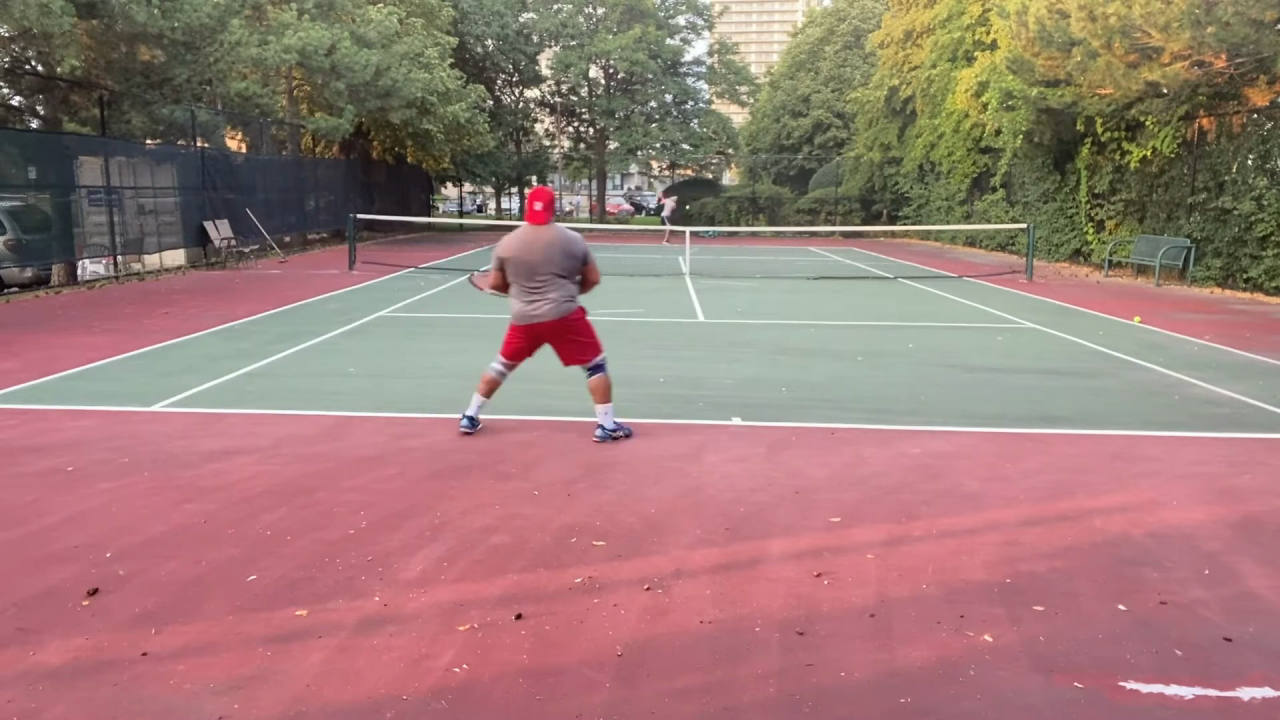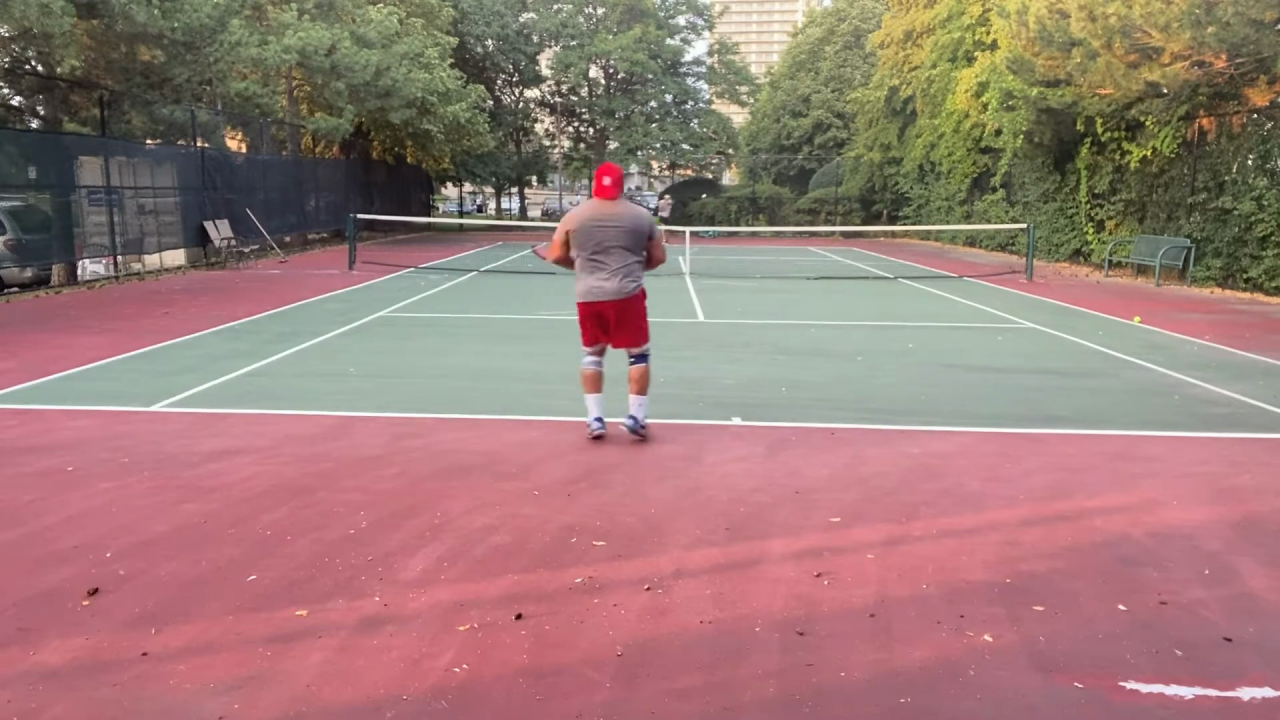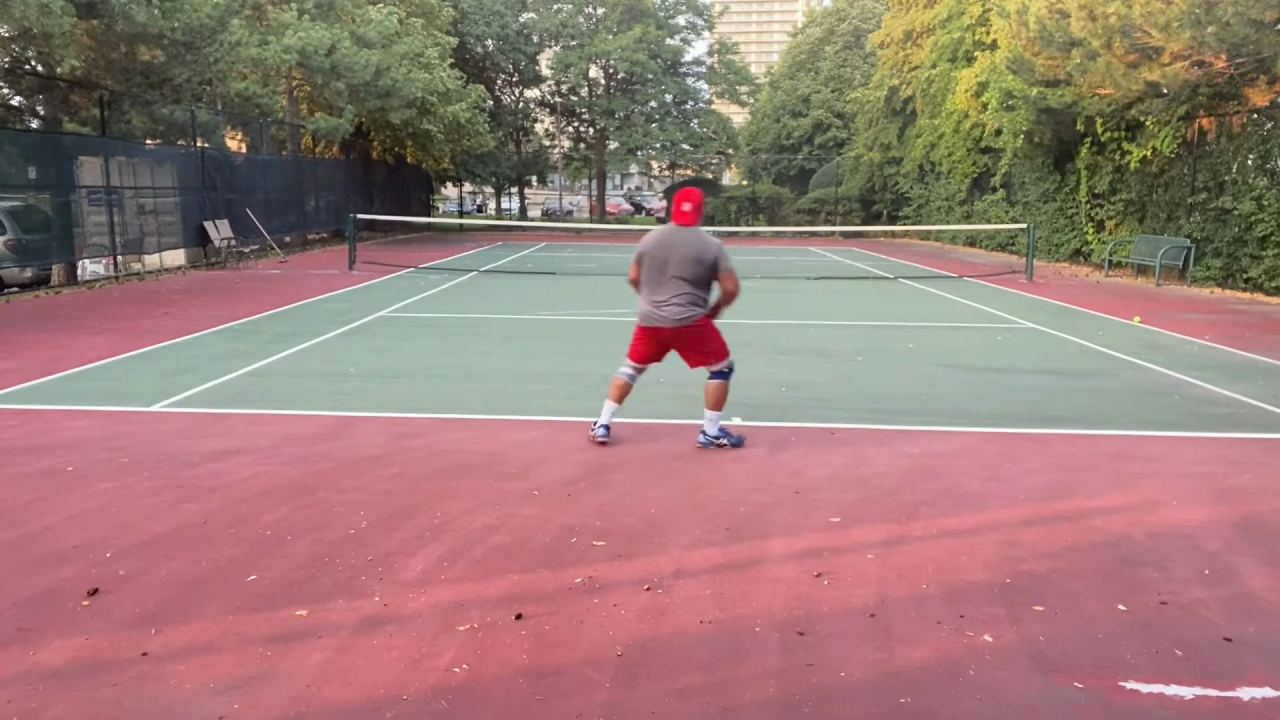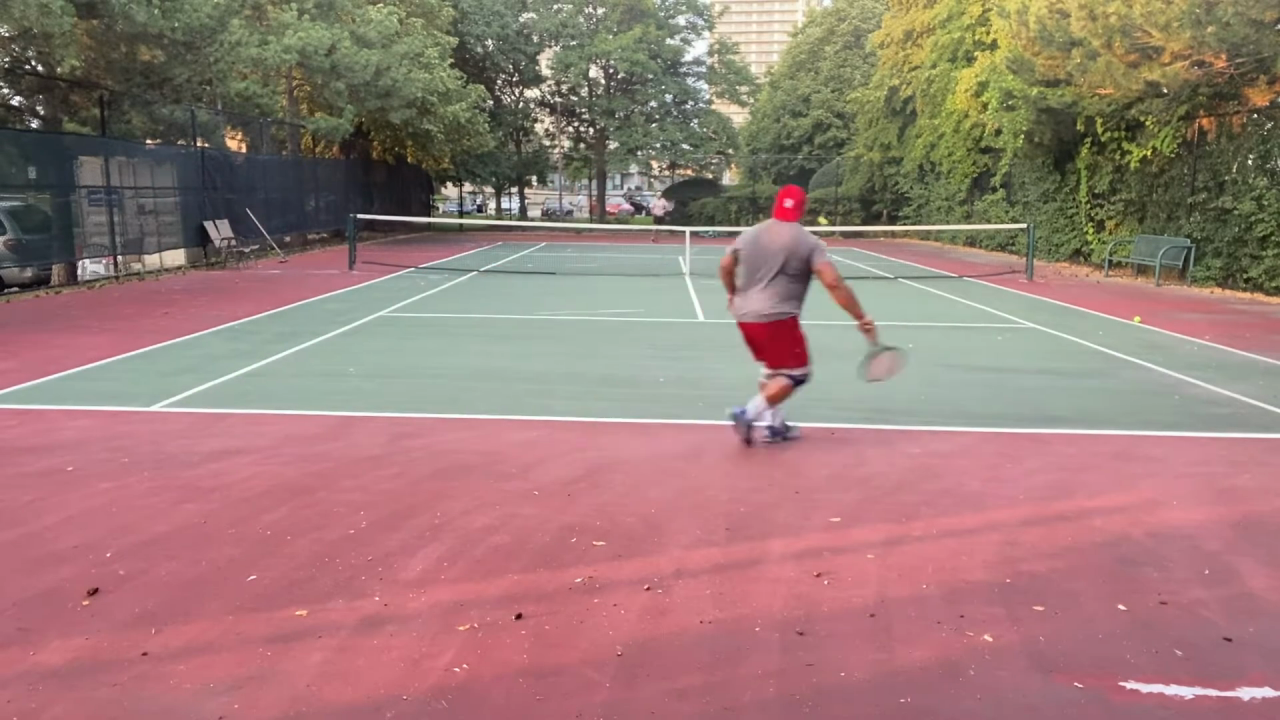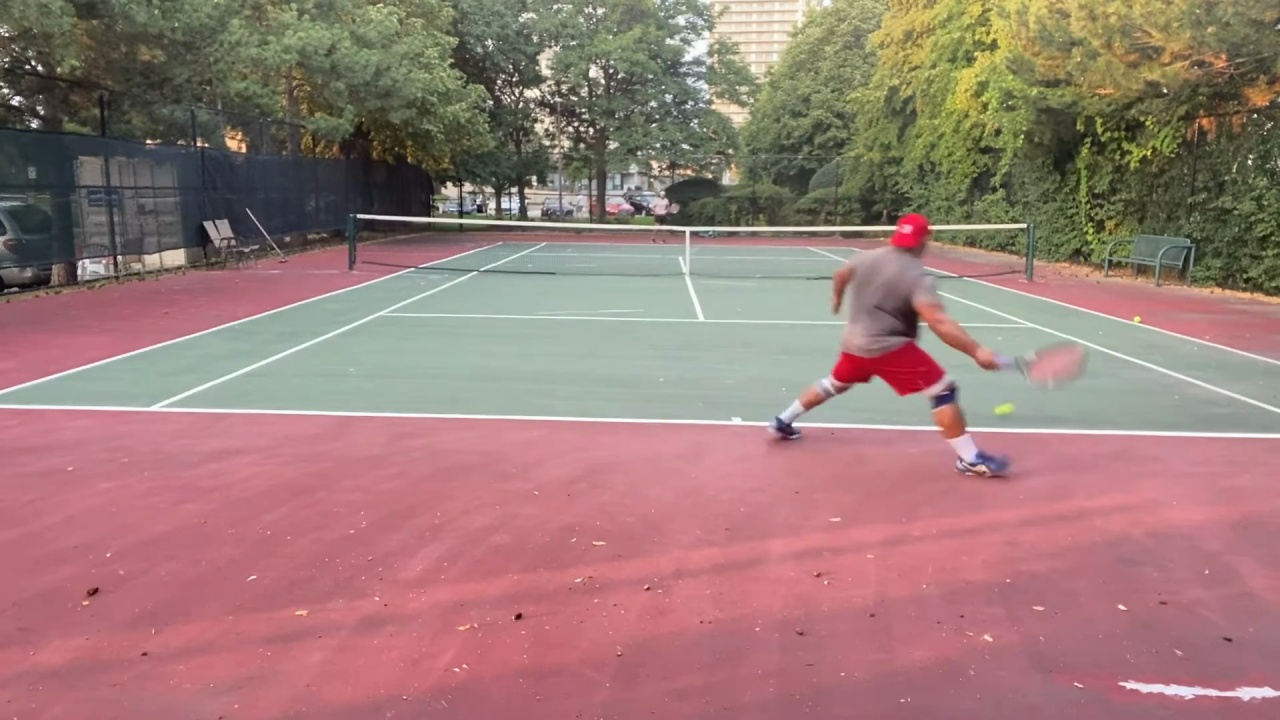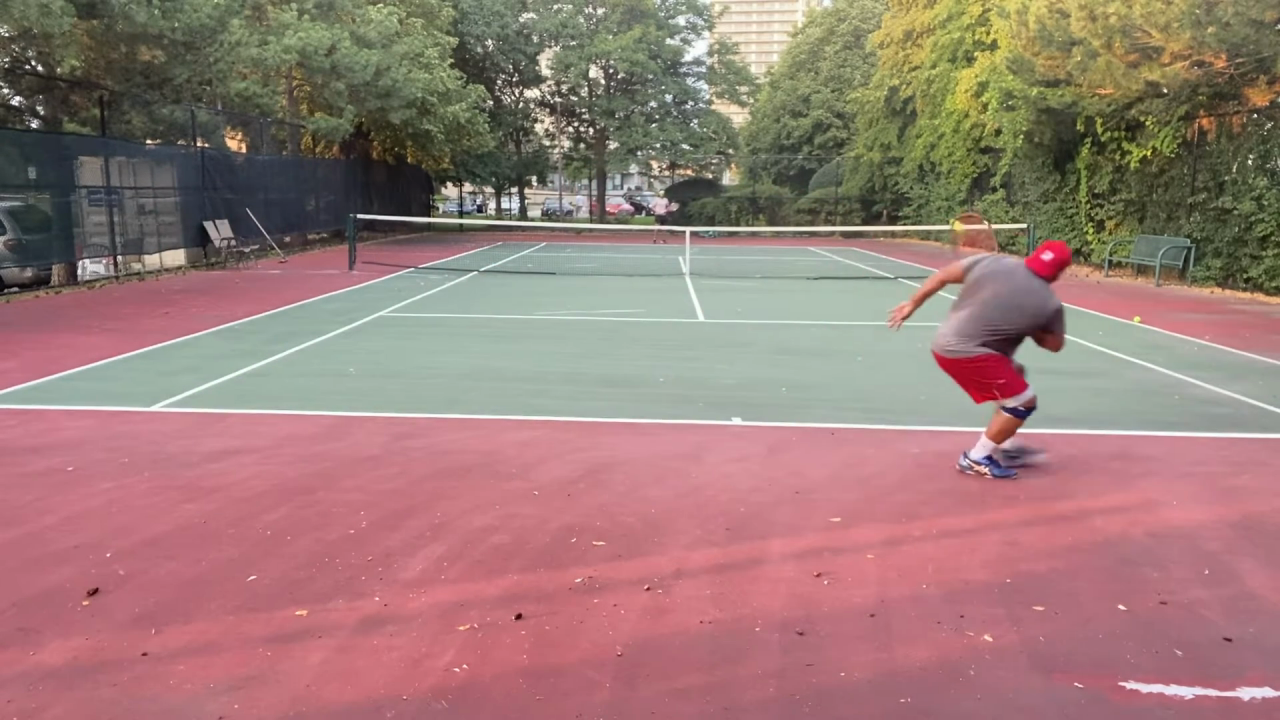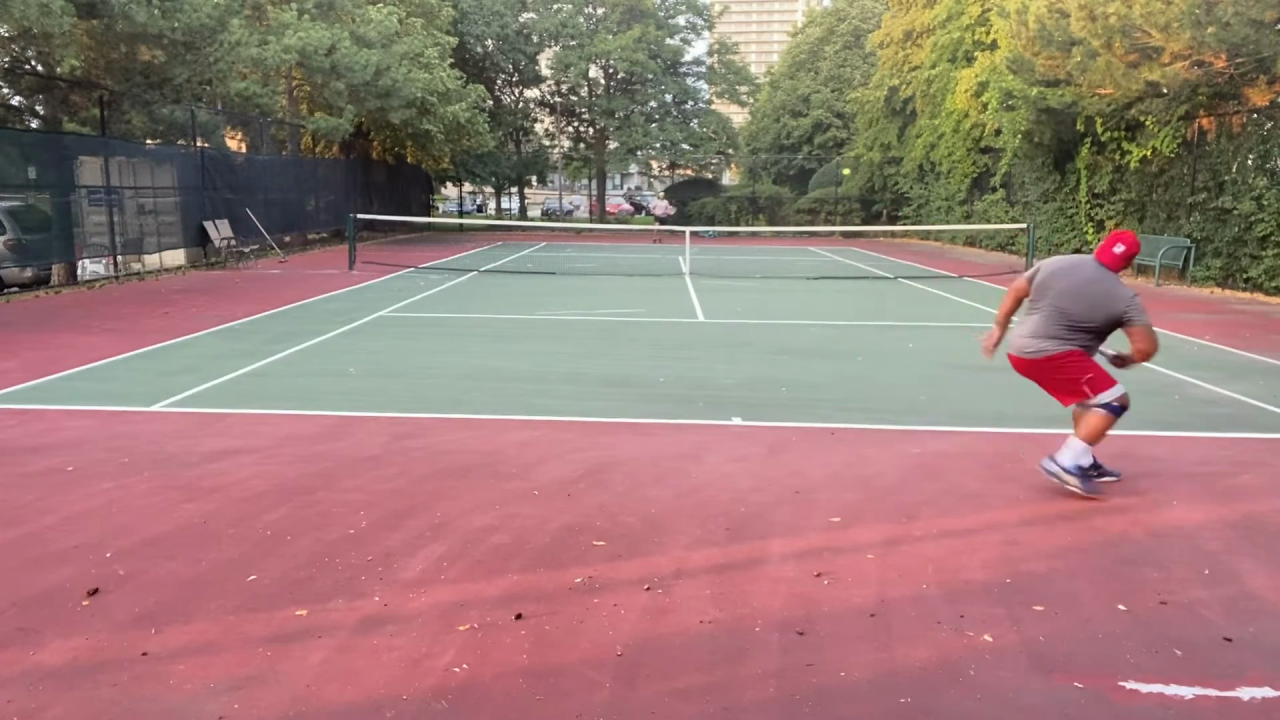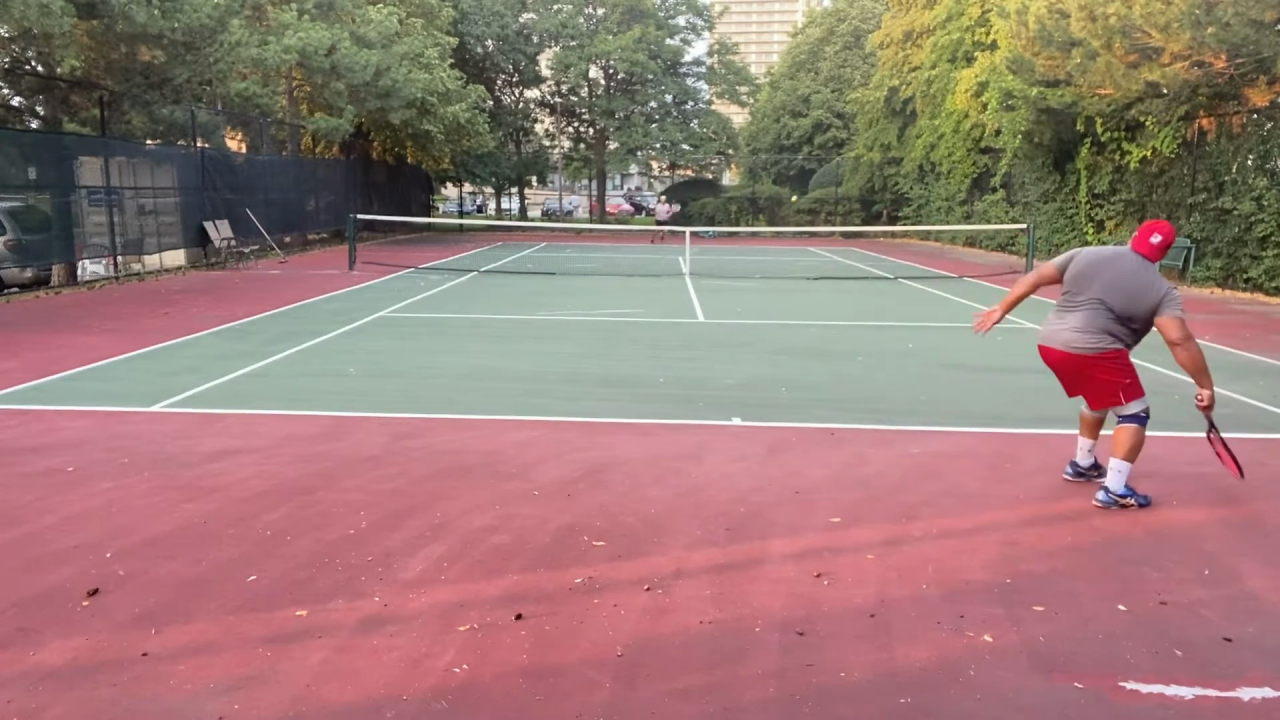
dt=0.3s
person 1, frame 1
left shoulder: (509, 243)
right shoulder: (573, 240)
left elbow: (495, 284)
right elbow: (593, 279)
left hip: (525, 319)
right hip: (566, 316)
left knee: (503, 363)
right knee: (596, 364)
left ankle: (470, 417)
right ankle: (606, 425)
person 1, frame 2
left shoulder: (575, 216)
right shoulder: (641, 216)
left elbow: (555, 255)
right elbow: (658, 257)
left hip: (589, 296)
right hip: (627, 294)
left knee: (593, 353)
right knee: (638, 355)
left ankle: (595, 419)
right ankle: (636, 416)
person 1, frame 3
left shoulder: (650, 238)
right shoulder: (712, 245)
left elbow: (634, 278)
right elbow: (731, 288)
right wrist: (716, 308)
left hip: (650, 320)
right hip: (690, 321)
left knee: (631, 367)
right knee: (722, 369)
left ankle: (602, 425)
right ankle: (711, 432)
person 1, frame 4
left shoulder: (749, 234)
right shoulder: (808, 242)
left elbow: (725, 267)
right elbow: (834, 283)
left wrist: (733, 294)
right wrist: (862, 318)
left hip: (745, 315)
right hip: (777, 317)
left knee: (773, 368)
right knee: (797, 374)
left ankle: (773, 424)
right ankle: (748, 413)
person 1, frame 5
left shoulder: (869, 258)
right shoulder: (917, 277)
left elbow: (841, 275)
right elbow: (939, 321)
left wrist: (837, 296)
right wrist: (977, 351)
left hip: (855, 344)
right hip: (889, 348)
left knee: (835, 384)
right knee: (944, 390)
left ankle: (783, 421)
right ankle: (970, 458)
person 1, frame 6
left shoulder: (989, 262)
right shoulder: (1049, 304)
left elbow: (943, 275)
right elbow: (1054, 345)
left wrist: (912, 304)
left hip: (947, 343)
right hip: (969, 354)
left knee: (1015, 373)
right knee: (1023, 403)
left ankle: (1004, 447)
right ankle: (976, 458)
person 1, frame 7
left shoulder: (1055, 264)
right shoulder: (1123, 297)
left elbow: (1015, 292)
right elbow: (1147, 347)
left wrist: (999, 329)
right wrist: (1125, 360)
left hip: (1020, 350)
right hip: (1052, 354)
left knee: (1085, 393)
right knee: (1115, 401)
left ankle: (1081, 464)
right ankle: (1067, 462)
person 1, frame 8
left shoulder: (1085, 255)
right shoulder: (1161, 290)
left elbow: (1035, 278)
right elbow: (1180, 339)
left wrist: (1001, 309)
right wrist: (1205, 386)
left hip: (1051, 344)
right hip: (1096, 352)
left knee: (1100, 397)
right knee: (1135, 414)
left ankle: (1082, 464)
right ankle: (1114, 490)
